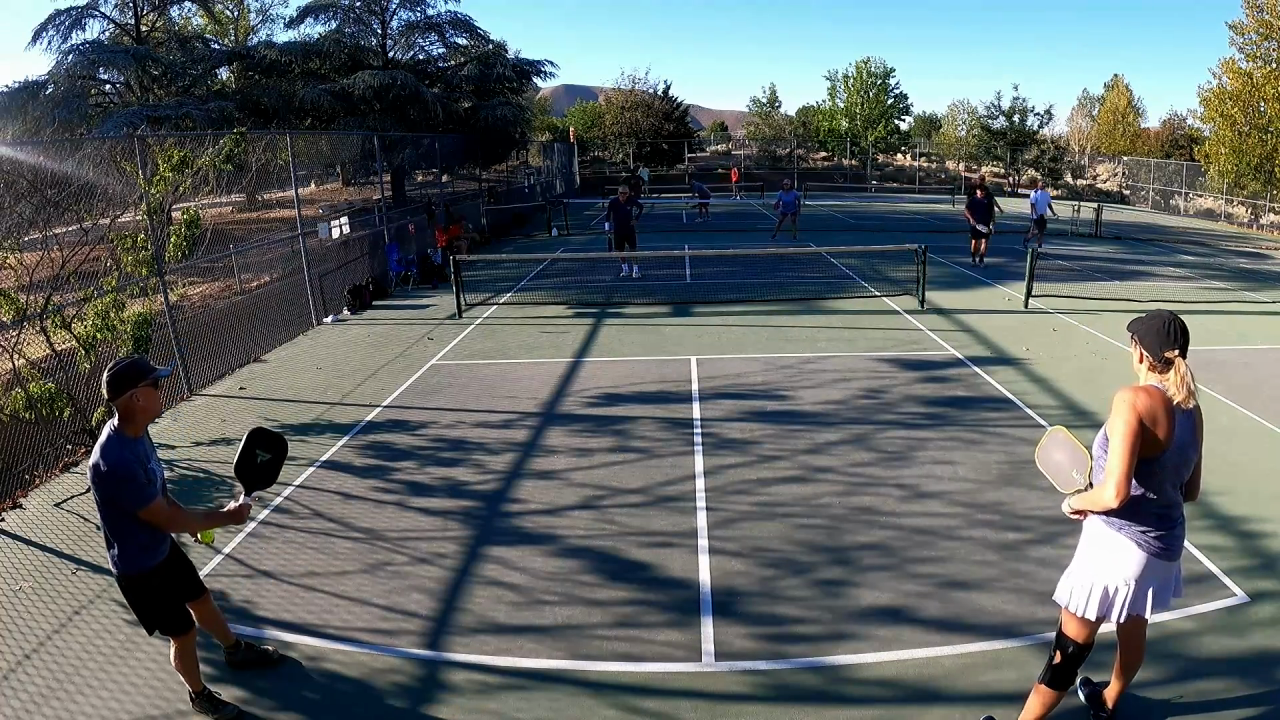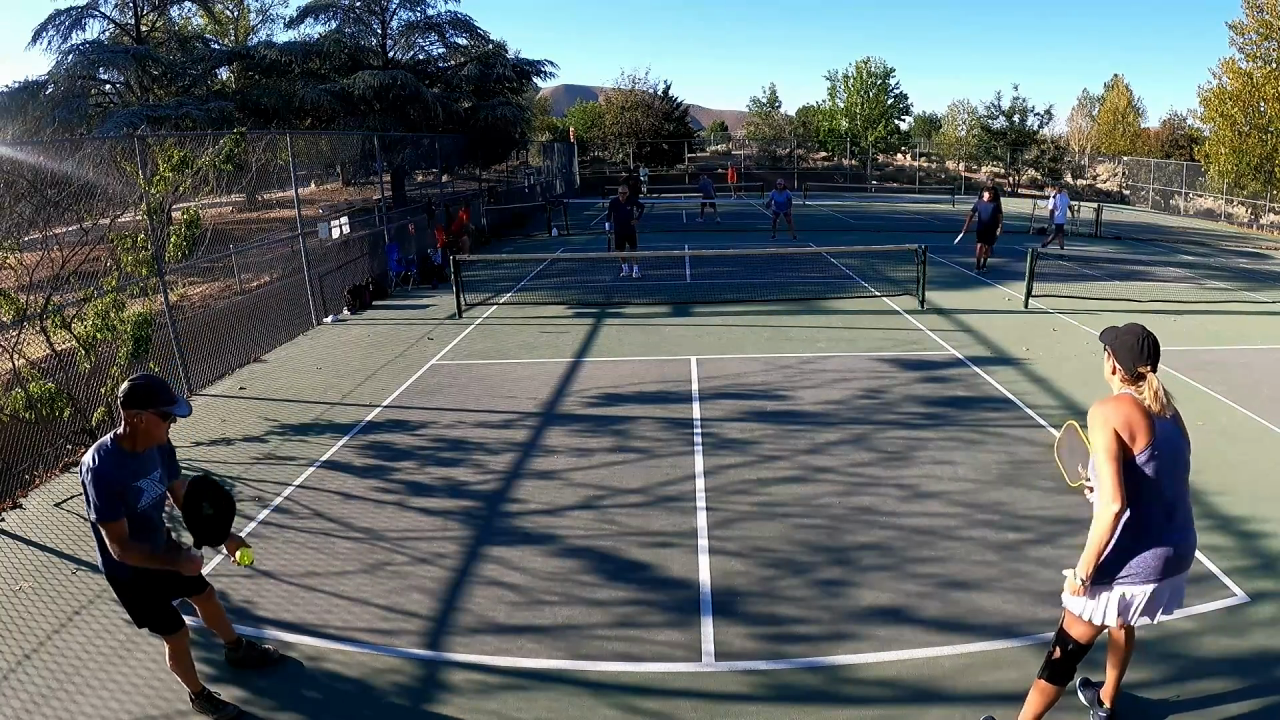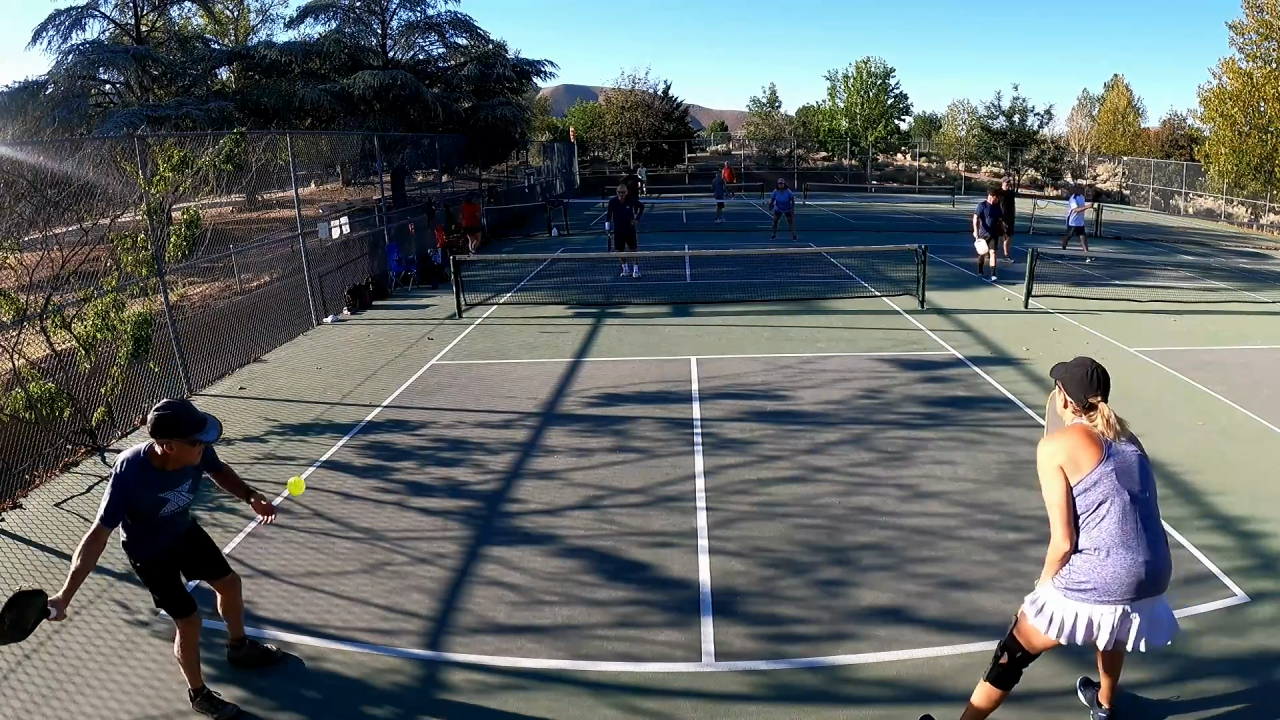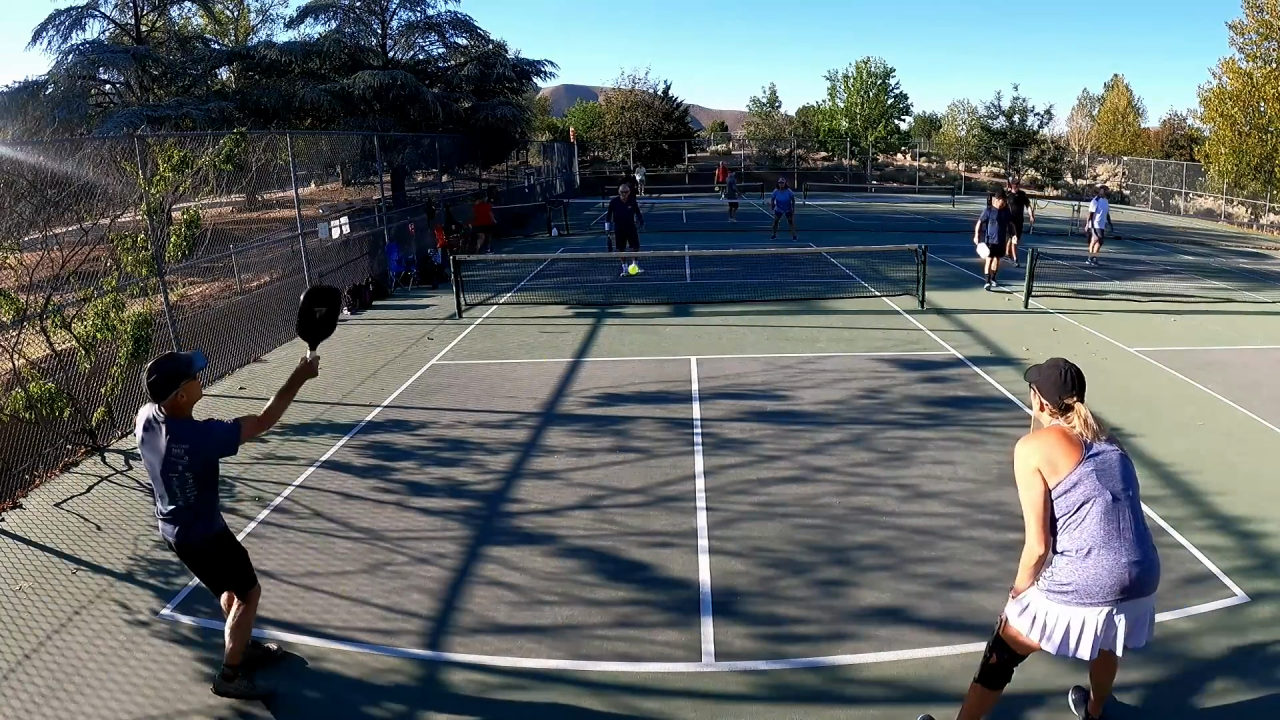
dt=0.5s
person 1, frame 1
left shoulder: (1133, 401)
right shoulder: (1191, 409)
left elbow: (1114, 494)
right elbow: (1189, 490)
left wrist: (1074, 501)
left hip: (1118, 544)
right hip: (1163, 547)
left knee: (1070, 648)
right knee: (1133, 631)
person 1, frame 2
left shoulder: (1107, 411)
right shoulder: (1169, 414)
left elbow: (1113, 504)
right elbow: (1160, 490)
left wrist: (1083, 571)
left hip: (1131, 561)
right hip: (1176, 557)
left knee: (1064, 647)
right knee: (1122, 620)
person 1, frame 3
left shoulder: (1055, 446)
right shoulder: (1127, 440)
left elbow: (1063, 542)
left wrist: (1043, 586)
left hip: (1094, 585)
right hip: (1152, 579)
left knee: (1013, 653)
right knee: (1108, 626)
person 1, frame 4
left shoulder: (1033, 446)
right shoulder: (1106, 440)
left elbow: (1039, 545)
left wrist: (1019, 592)
left hip: (1081, 588)
right hip: (1142, 582)
left knee: (1001, 653)
right knee: (1105, 640)
person 2, frame 1
left shoulder: (136, 432)
right shoulder: (115, 461)
right elbow: (168, 520)
left wrist: (190, 517)
right wrist: (225, 517)
left hip: (163, 548)
right hip: (140, 568)
left knee: (201, 601)
right knee: (184, 633)
left ankle: (236, 650)
person 2, frame 2
left shoulder: (158, 444)
right shoulder: (101, 467)
left elbow: (182, 495)
right elbow: (119, 546)
left wrist: (224, 536)
right wrist: (175, 562)
left hip: (160, 543)
right hip: (130, 568)
left knee: (206, 596)
right knee: (177, 634)
left ankle: (237, 649)
person 2, frame 3
left shoulder: (195, 450)
right shoulder: (129, 476)
left elbow: (221, 472)
right elbow: (98, 536)
left wrist: (251, 497)
right wrist: (67, 593)
left hip: (185, 530)
right hip: (149, 551)
left knee: (229, 582)
right knee: (189, 621)
left ankle: (239, 647)
right ankle: (199, 694)
person 2, frame 4
left shoulder: (146, 416)
right shoulder: (201, 436)
right elbow: (263, 422)
right wrist: (297, 378)
left hip: (173, 526)
right hip: (201, 534)
left knee: (232, 586)
right knee: (248, 592)
left ankle: (243, 646)
right ankle: (230, 675)
